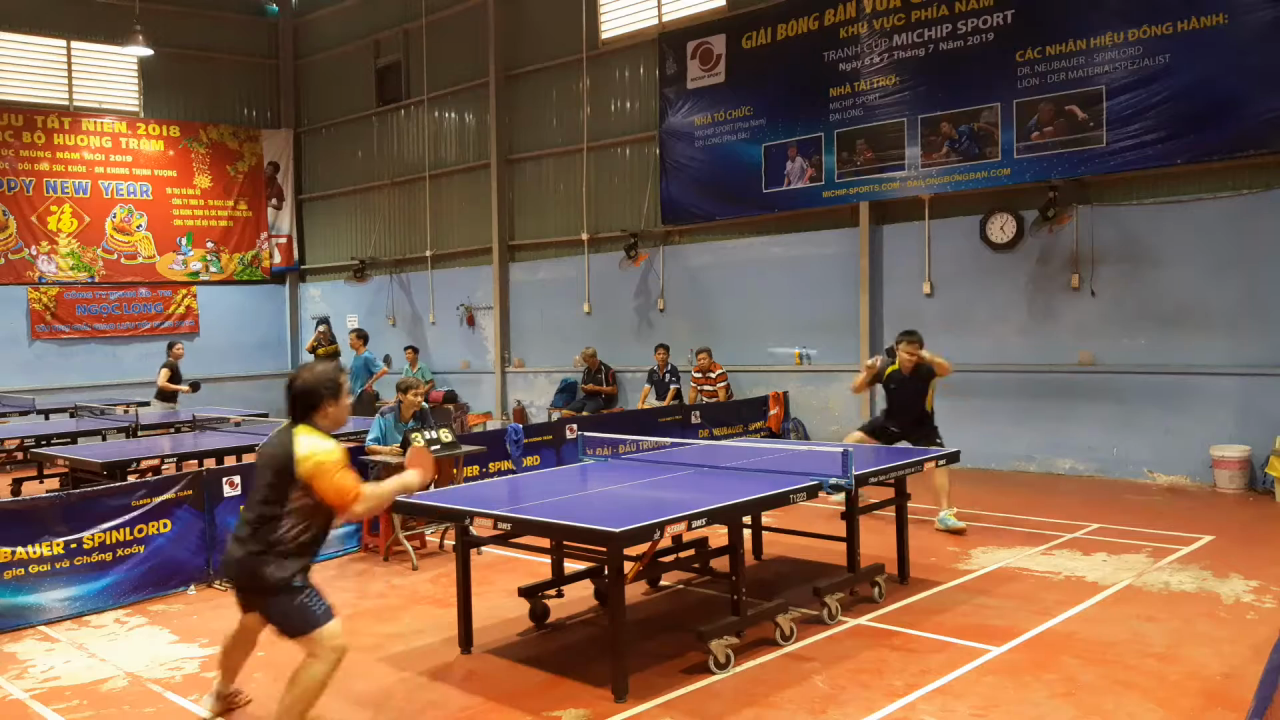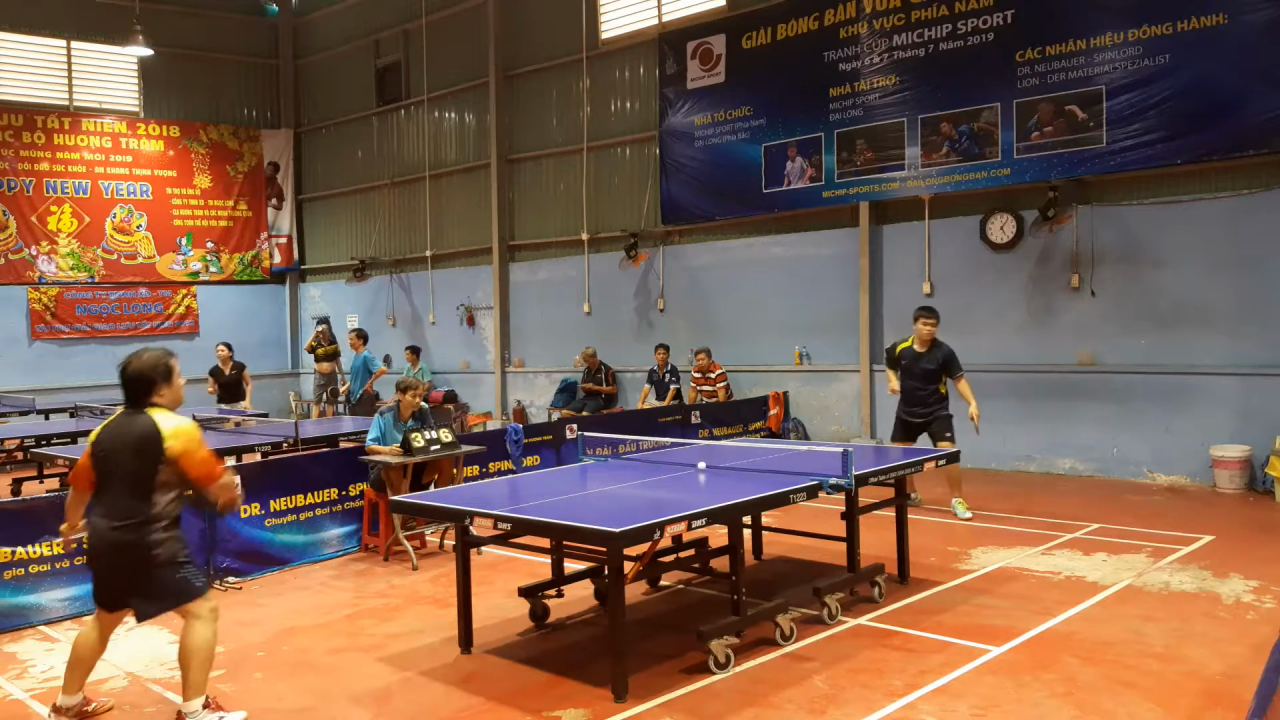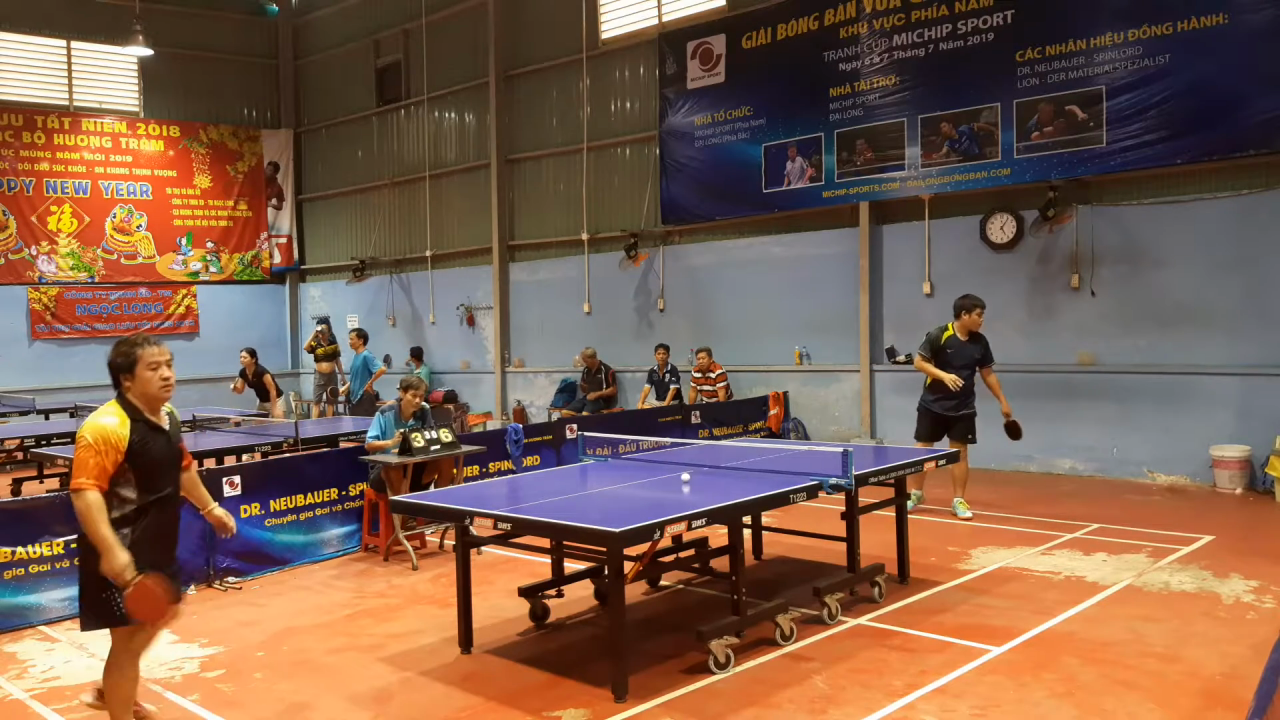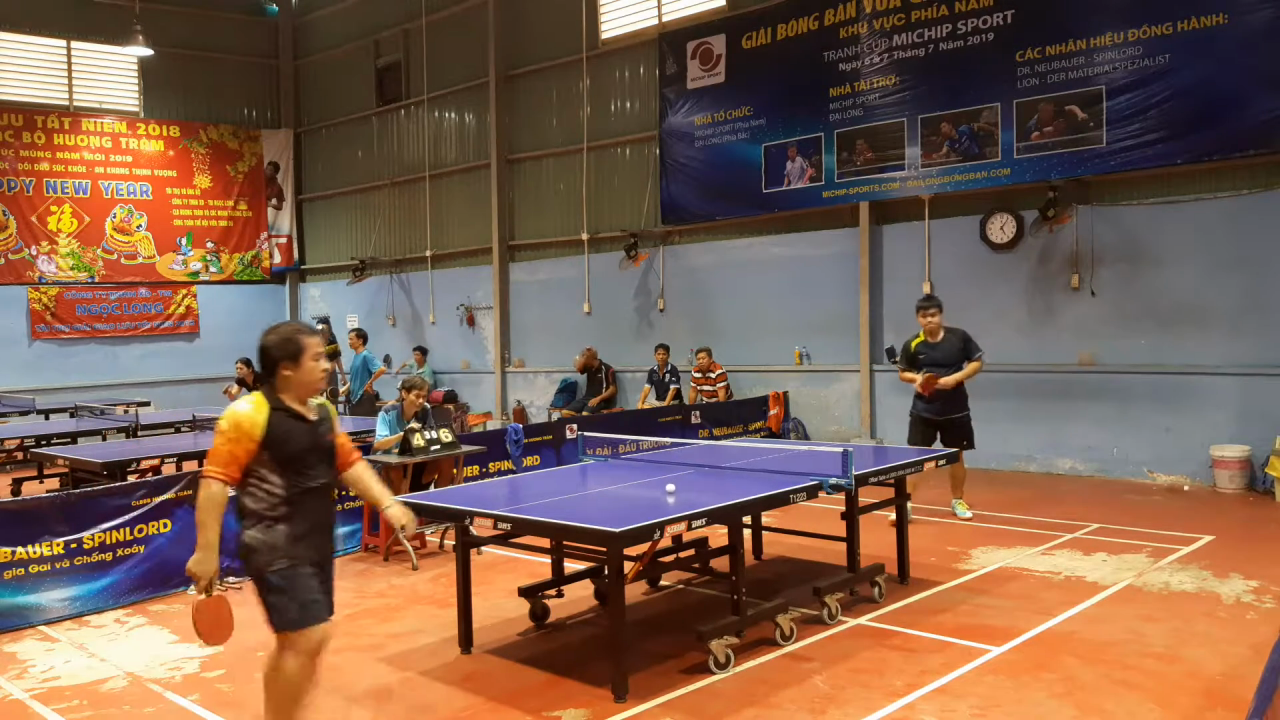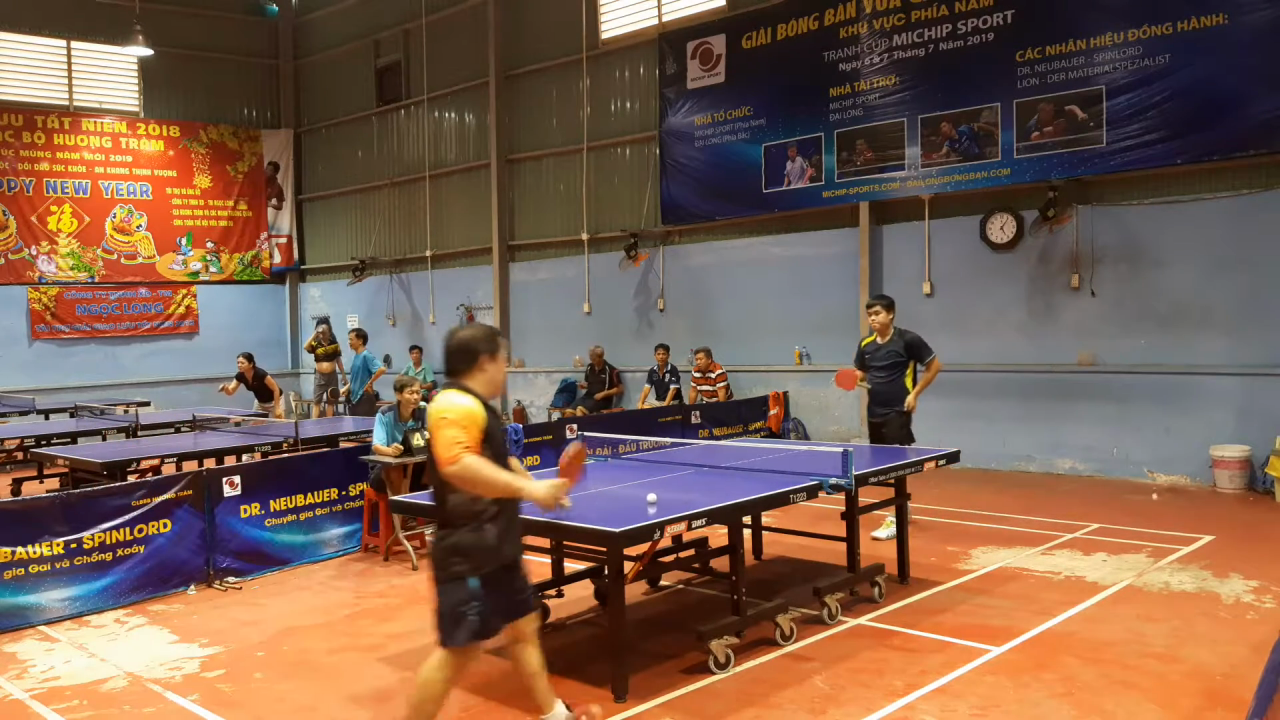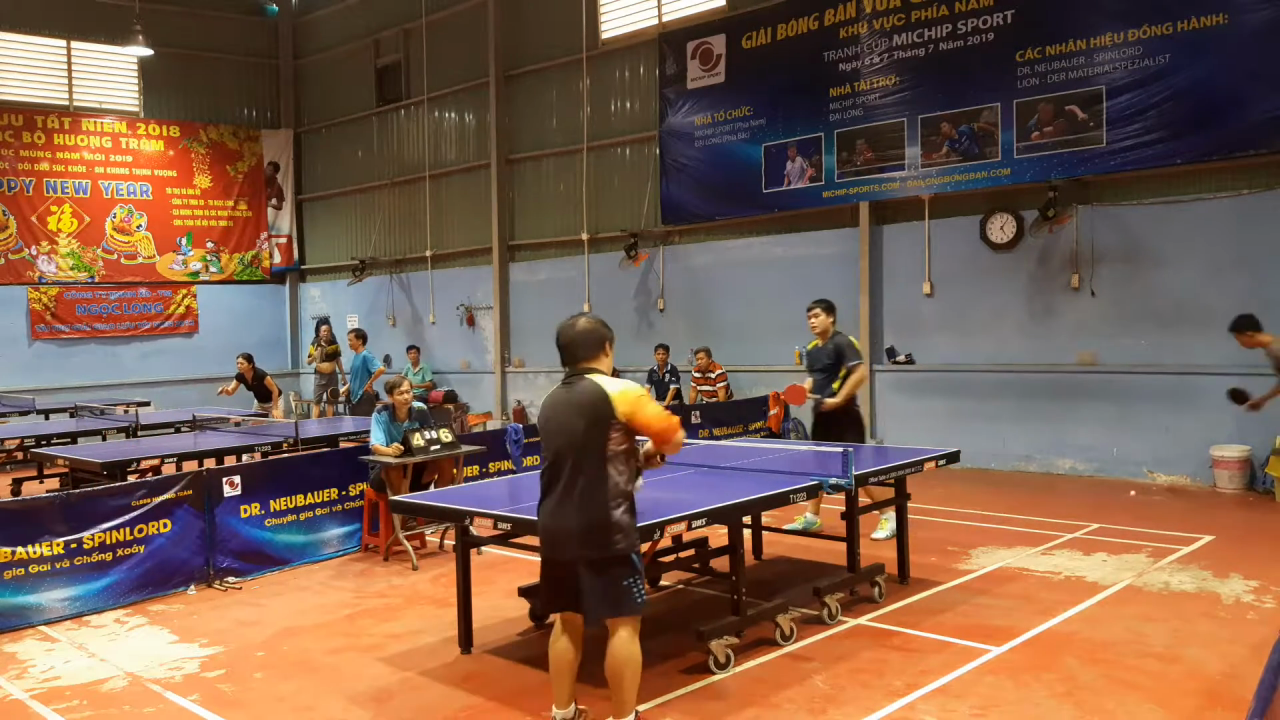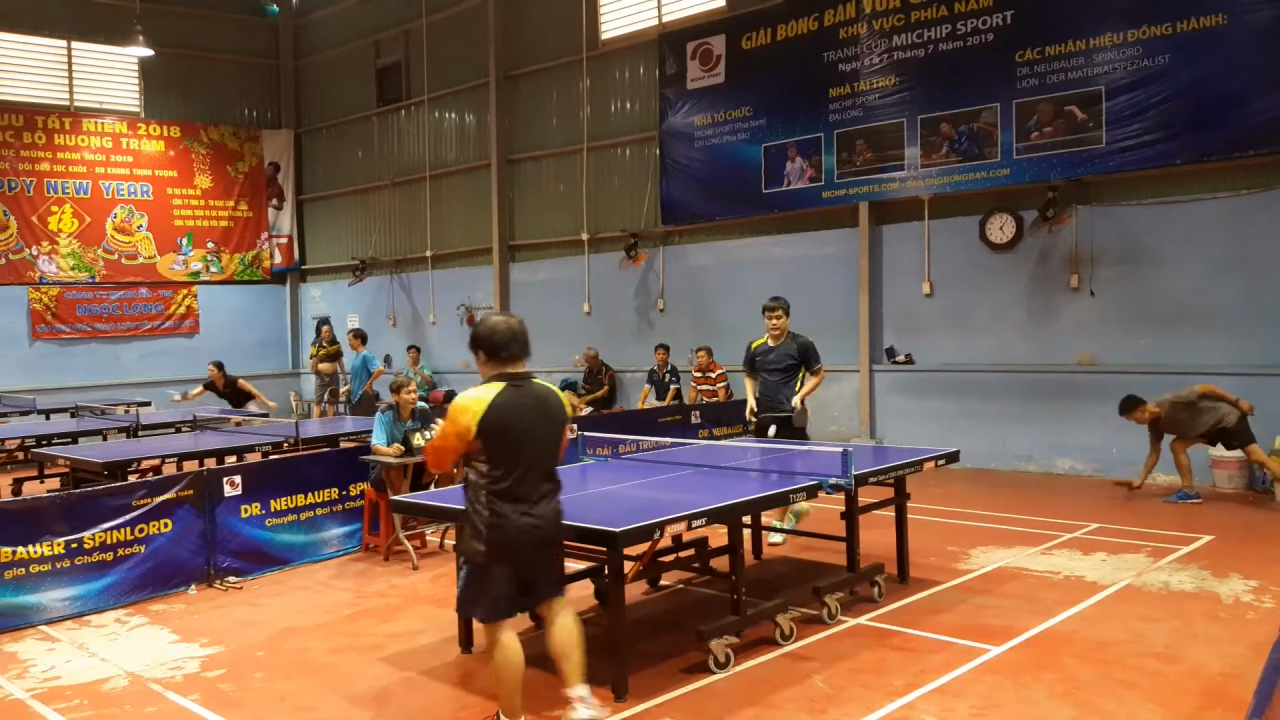
dt=0.7s
person 1, frame 1
left shoulder: (281, 439)
right shoulder: (320, 450)
right elbow: (357, 505)
right wrist: (406, 481)
left hip: (243, 558)
right hip: (271, 567)
left knee: (252, 623)
right knee: (328, 647)
person 1, frame 2
left shoulder: (106, 431)
right shoulder: (176, 429)
left elbow: (81, 483)
right elbow: (218, 485)
left wrist: (71, 523)
right wrist: (232, 494)
left hip: (106, 541)
right hip: (149, 546)
left knee: (105, 619)
right knee: (202, 612)
person 1, frame 3
left shoulder: (168, 416)
right shoulder: (106, 426)
left elbow: (183, 469)
right elbow: (84, 491)
left wrist: (210, 507)
right wrist: (111, 550)
left hip: (159, 545)
right hip: (121, 553)
left knee: (158, 619)
right knee: (131, 635)
person 1, frame 4
left shoulder: (322, 411)
right shoulder: (248, 415)
left elbow: (349, 462)
right elbow: (214, 481)
left wrist: (387, 503)
right wrist: (206, 551)
left hip: (317, 546)
right hip: (278, 551)
left knee: (293, 643)
right knee: (311, 637)
person 1, frame 5
left shoulder: (477, 407)
right shoulder: (456, 407)
right elbow: (458, 467)
left wrist: (539, 489)
right wrist: (528, 488)
left hip: (496, 549)
right hip: (469, 555)
left knee: (524, 629)
right knee: (459, 652)
person 1, frame 6
left shoulder: (552, 401)
right shoulder: (619, 391)
right elbow: (673, 438)
right wrist: (651, 450)
left hip: (557, 529)
right hip: (605, 531)
left knee: (568, 620)
right knee: (624, 624)
person 1, frame 7
left shoulder: (472, 404)
right shoulder: (556, 400)
left elbow: (437, 461)
left wrist: (442, 438)
left hip: (492, 534)
right hip: (544, 525)
left knee: (499, 627)
right knee: (555, 604)
person 2, frame 1
left shoulder: (926, 367)
right shoulder: (885, 369)
left elbow: (946, 370)
right elbow: (856, 389)
left wrist: (932, 360)
right wrist: (867, 372)
left hip: (921, 426)
right hip: (890, 423)
right knee: (853, 441)
left ankle: (945, 514)
person 2, frame 2
left shoulder: (944, 352)
right shoulder: (899, 348)
left elbow: (959, 379)
right elbow: (890, 368)
left wrist: (972, 404)
right wrist: (893, 381)
left hip: (937, 411)
right hip: (907, 411)
left ankle: (957, 501)
right ankle: (911, 495)
person 2, frame 3
left shoulder: (980, 342)
right shoulder: (939, 336)
left elbow: (987, 372)
right elbow: (919, 362)
left wrist: (1003, 402)
right wrist: (944, 376)
left hip: (963, 407)
right hip: (933, 404)
left knee: (960, 452)
right knee: (923, 449)
left ankle: (958, 501)
right ankle: (914, 493)
person 2, frame 4
left shoulder: (959, 337)
right shoulder: (912, 345)
left elbow: (977, 362)
right elbow: (903, 373)
left wrist: (955, 378)
right wrist: (916, 379)
left hip: (955, 410)
right hip: (923, 411)
left knee: (956, 456)
left ankle: (958, 501)
right ankle: (905, 505)
person 2, frame 5
left shoulder: (908, 339)
right shoulder: (865, 344)
left elbow: (934, 365)
right elbow: (861, 372)
left wrist: (915, 393)
left hip: (898, 412)
right hip: (875, 413)
left ankle: (896, 519)
person 2, frame 6
left shoulder: (842, 343)
right shoulder: (812, 349)
left elbow: (860, 373)
left wrist: (839, 400)
right wrist: (805, 389)
left hip: (845, 417)
right hip: (823, 416)
left ankle: (889, 516)
right ankle: (812, 517)
person 2, frame 7
left shoulder: (802, 344)
right shoulder: (755, 347)
left elbow: (818, 374)
right elbow: (750, 376)
left wrist: (801, 395)
right wrist: (750, 398)
left hip: (791, 418)
right hip: (764, 416)
left ankle: (780, 522)
right ankle: (797, 506)
